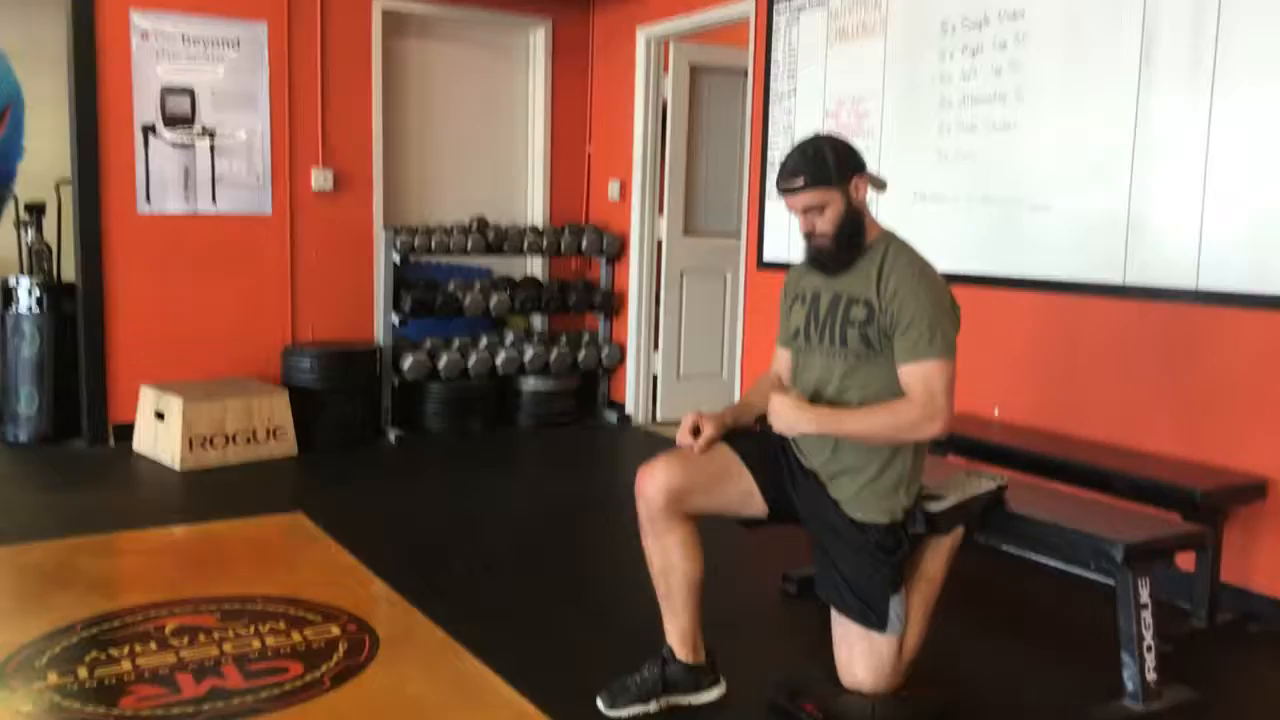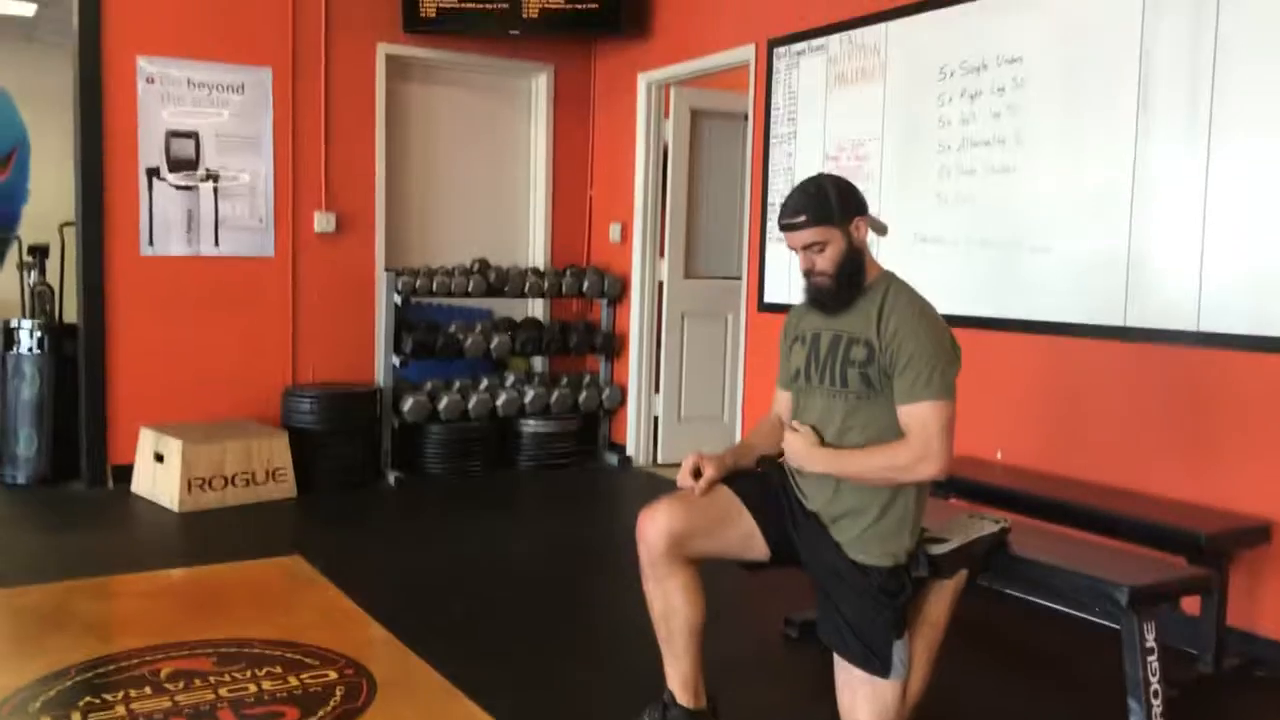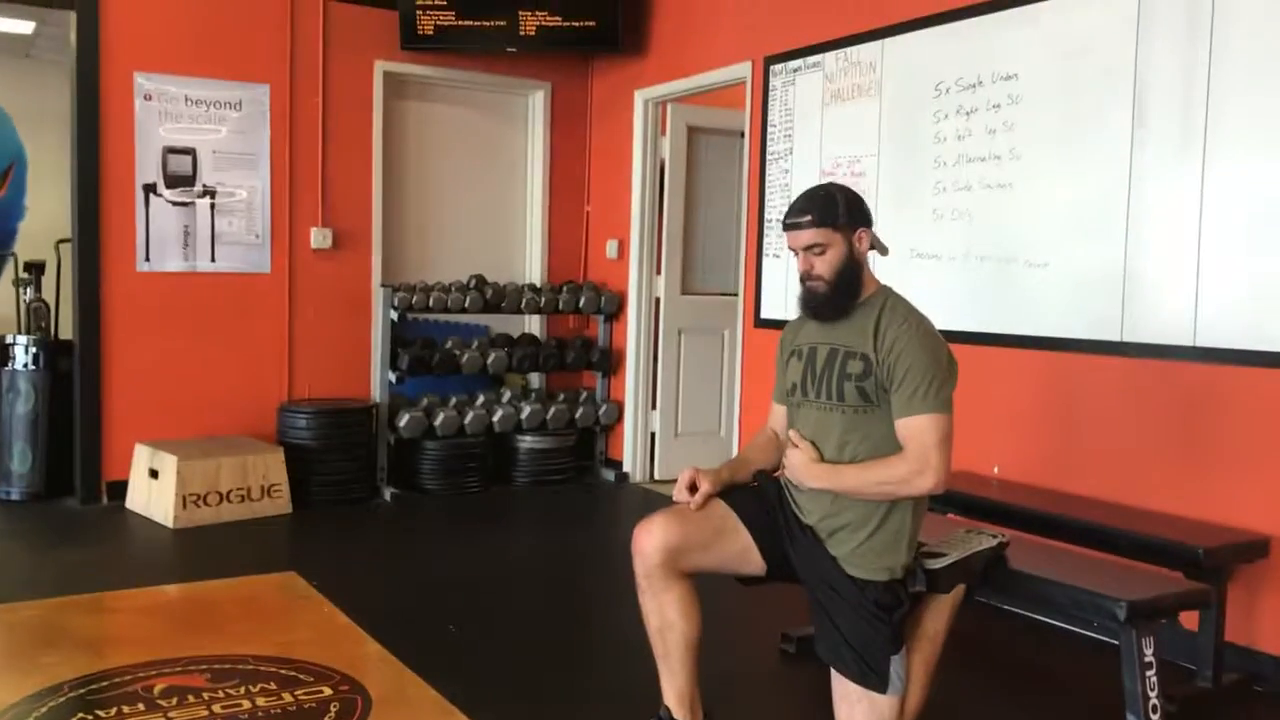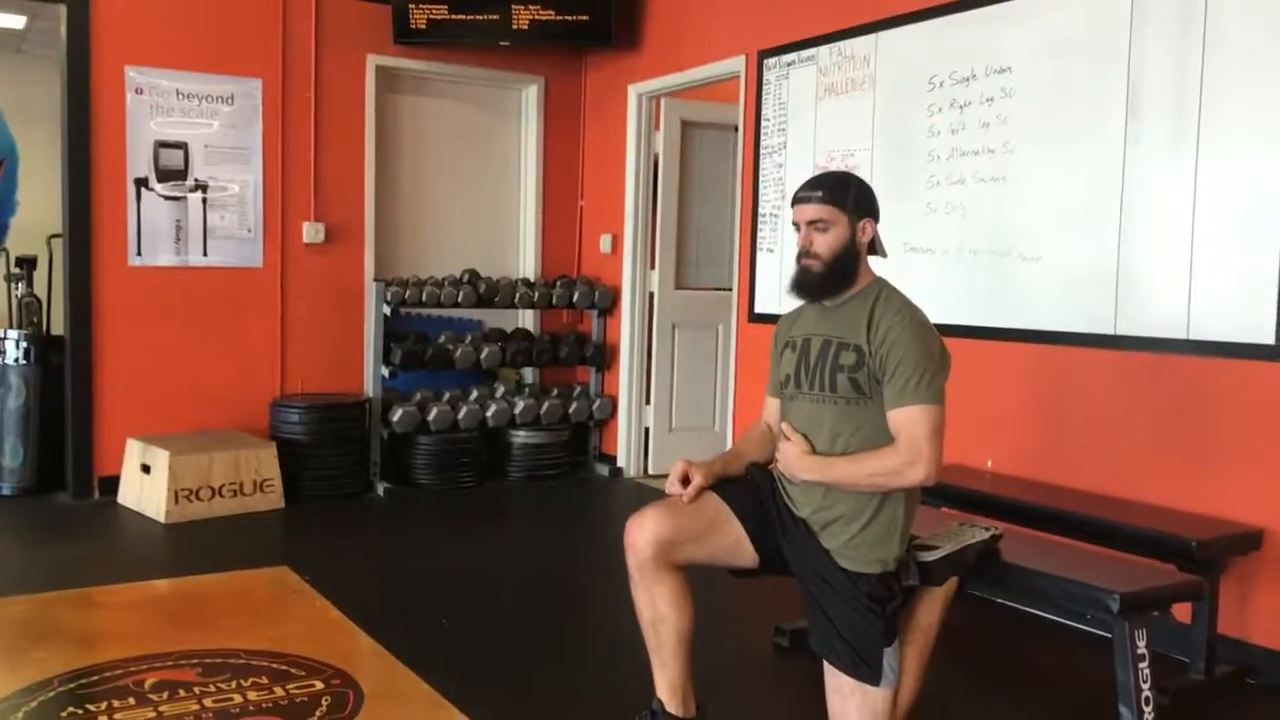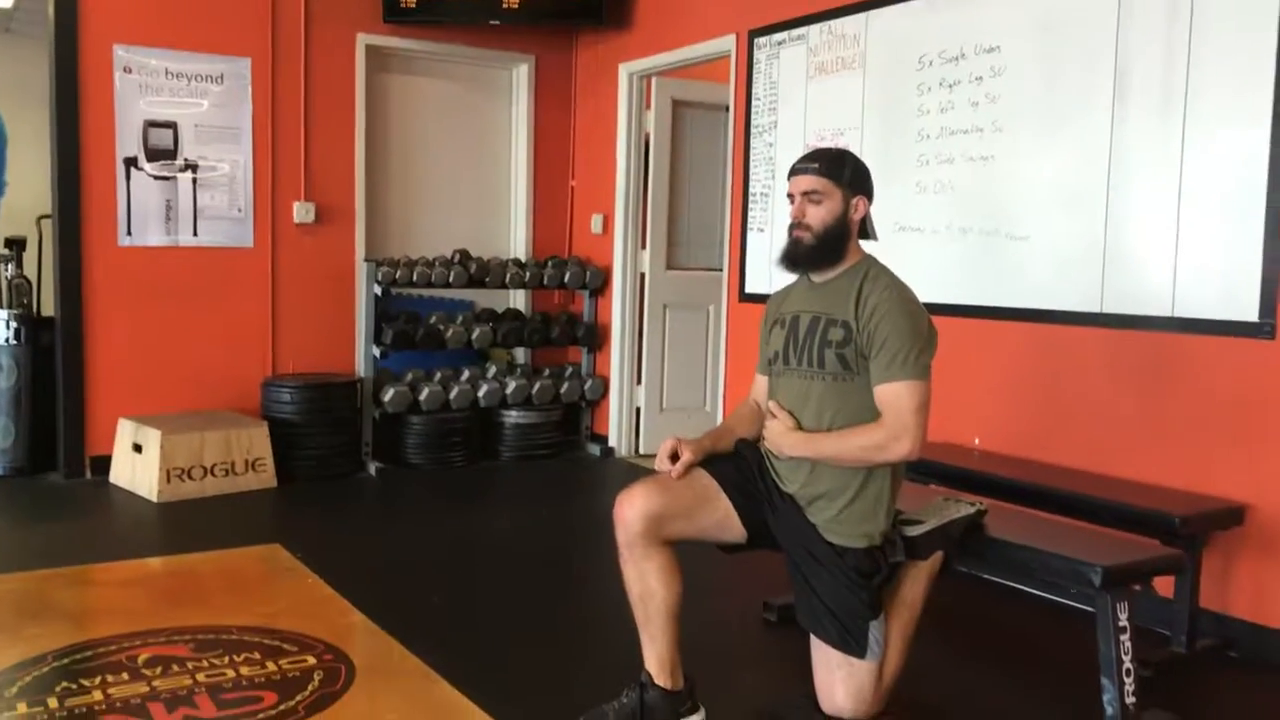
dt=0.3s
person 1, frame 1
left shoulder: (908, 282)
right shoulder: (802, 277)
left elbow: (928, 416)
left wrist: (811, 419)
right wrist: (727, 417)
left hip: (863, 488)
right hip: (794, 457)
right knee: (658, 485)
left ankle: (932, 541)
right ankle: (687, 665)
person 1, frame 2
left shoulder: (911, 323)
right shoulder: (801, 320)
left elbow: (929, 458)
left wrist: (820, 456)
right wrist: (728, 459)
left hip: (867, 531)
right hip: (794, 496)
right knee: (658, 528)
left ankle: (940, 586)
person 1, frame 3
left shoulder: (906, 335)
right shoulder: (798, 333)
left elbow: (926, 471)
left wrist: (816, 472)
right wrist: (723, 474)
left hip: (859, 548)
right hip: (789, 509)
right knee: (654, 543)
left ankle: (938, 593)
person 1, frame 4
left shoulder: (899, 326)
right shoulder: (793, 325)
left elbow: (917, 462)
left wrist: (808, 465)
right wrist: (716, 466)
left hip: (852, 540)
right hip: (781, 502)
right knee: (647, 535)
left ankle: (932, 582)
person 1, frame 5
left shoulder: (886, 302)
right shoulder: (783, 304)
left elbow: (902, 438)
left wrist: (794, 441)
right wrist: (703, 444)
left hip: (839, 513)
right hip: (768, 477)
right knee: (636, 511)
left ankle: (916, 556)
